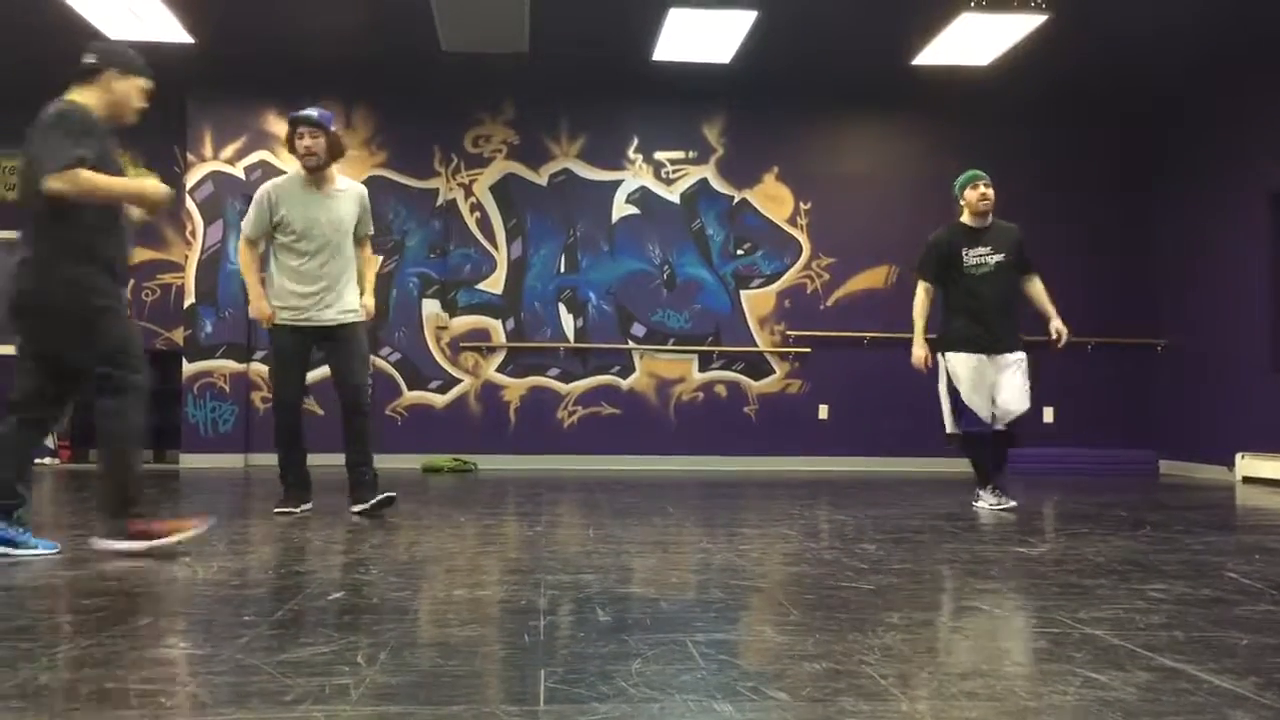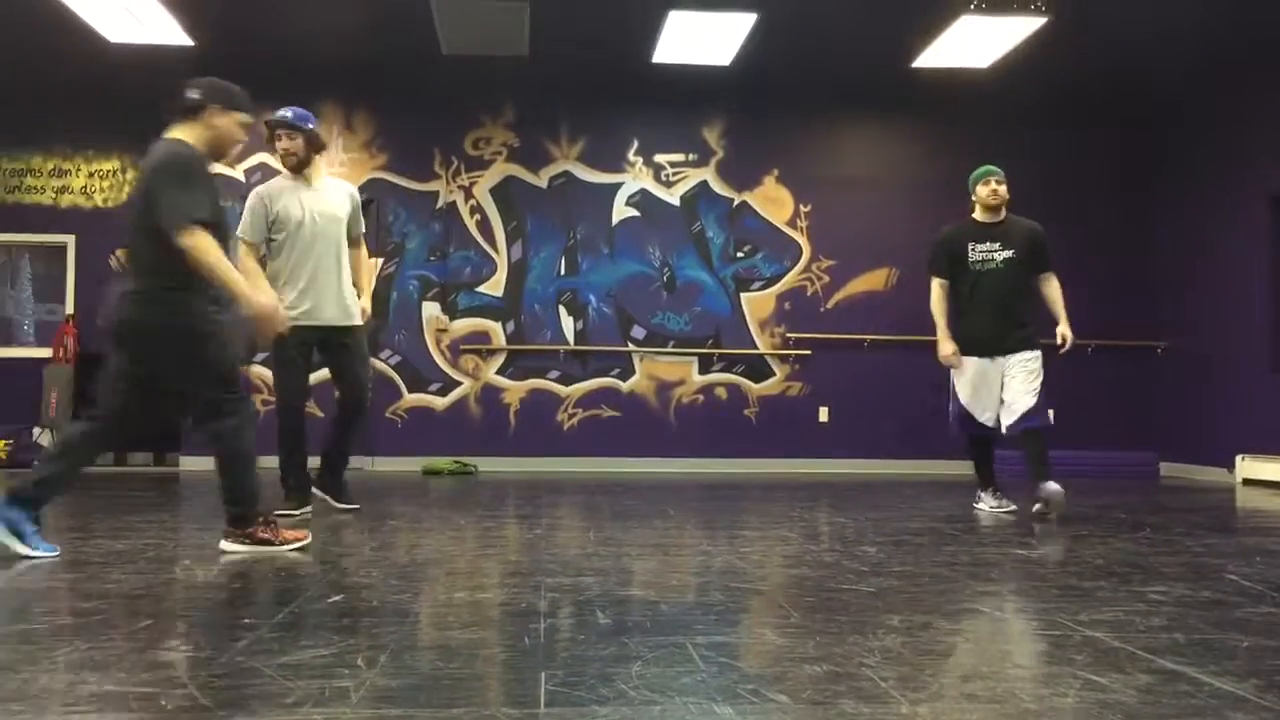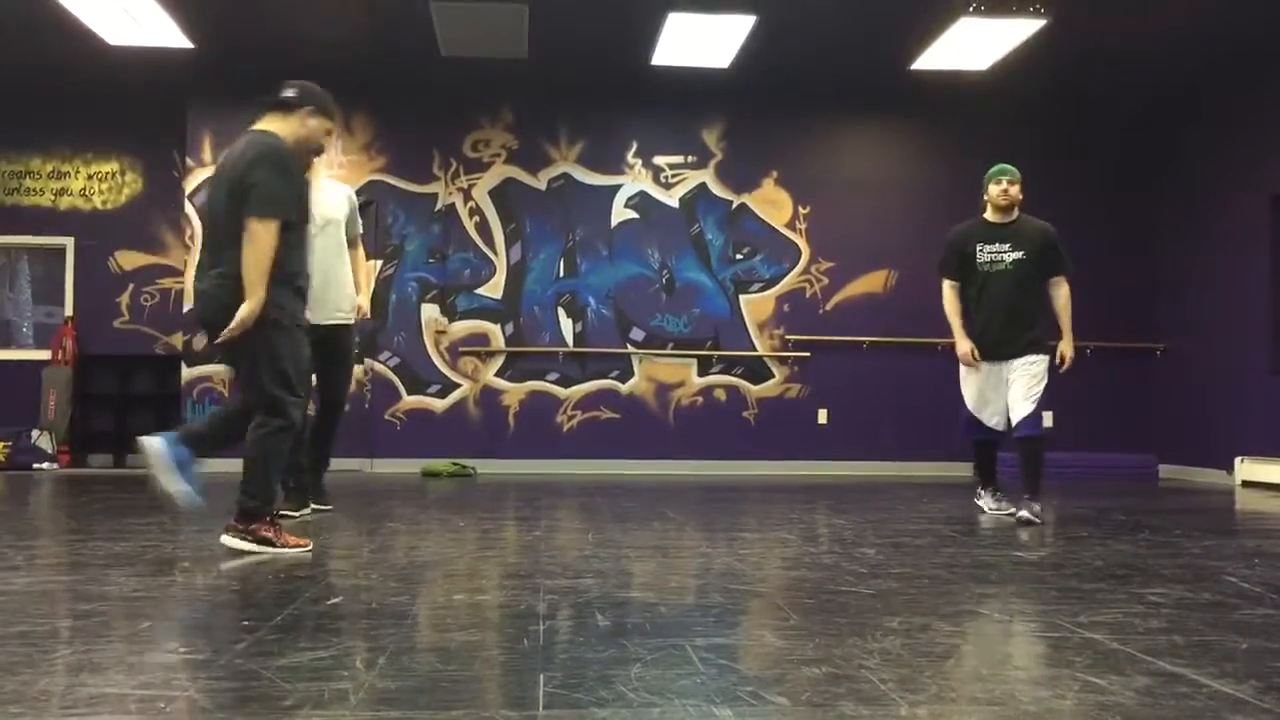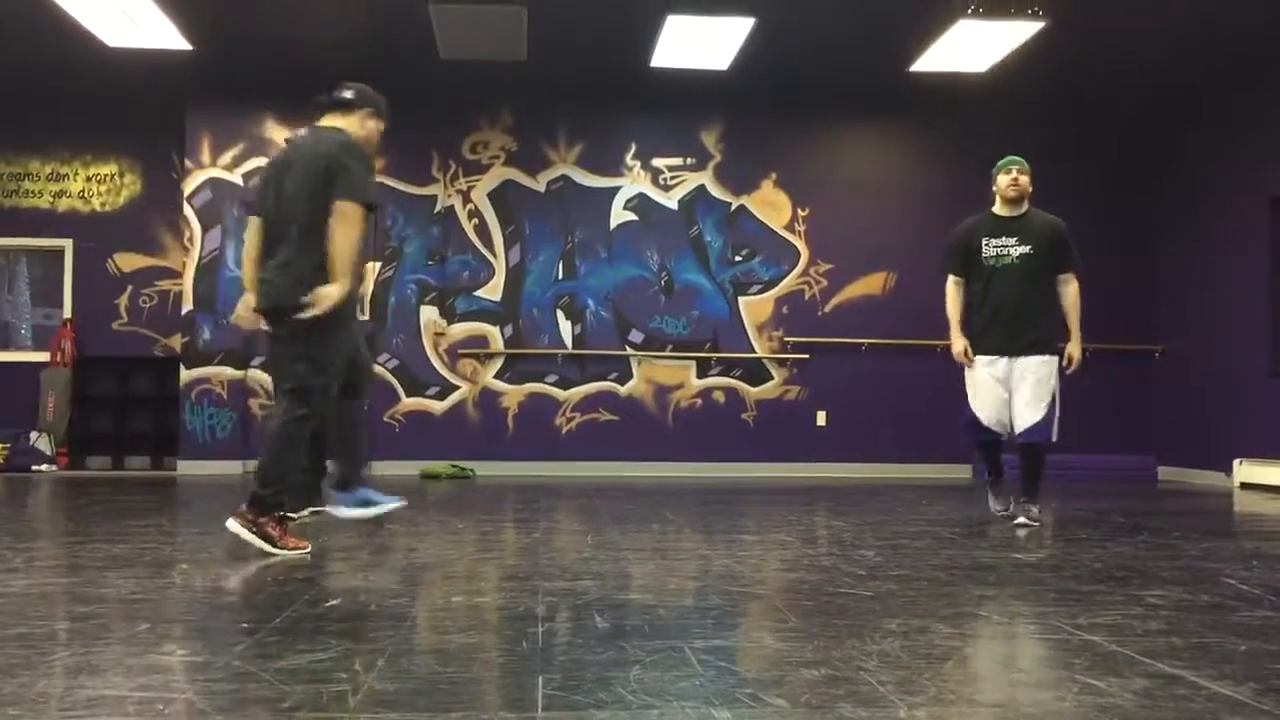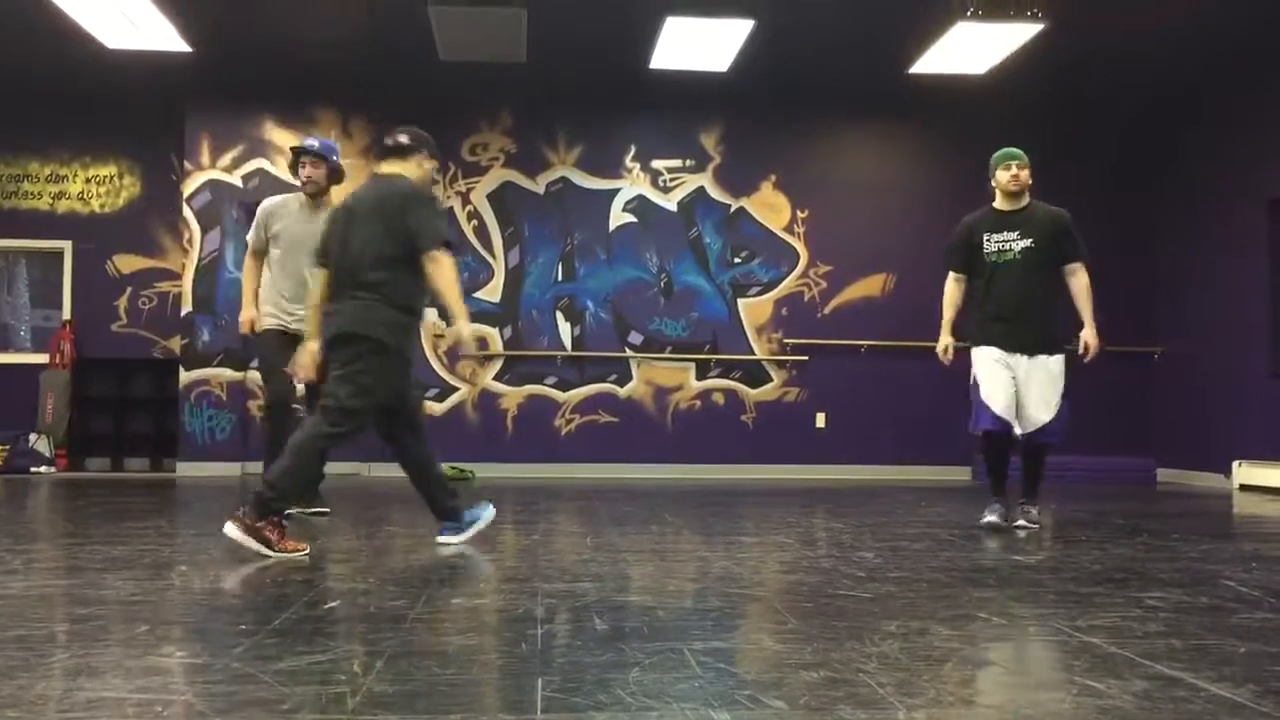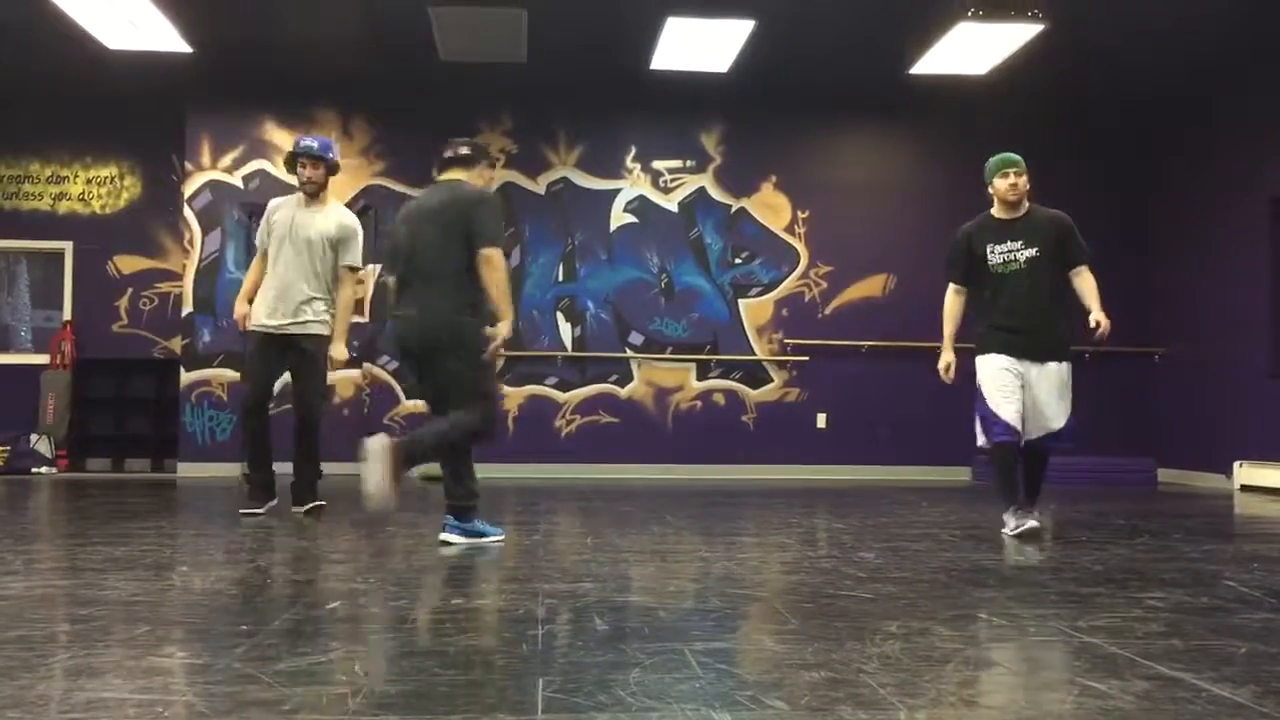
dt=0.2s
person 1, frame 1
left shoulder: (85, 124)
right shoulder: (69, 118)
right elbow: (61, 180)
left wrist: (133, 198)
right wrist: (135, 189)
left hip: (67, 285)
right hip: (75, 283)
right knee: (124, 385)
right ankle: (124, 520)
person 1, frame 2
left shoulder: (175, 160)
right shoulder: (181, 163)
right elbow: (192, 237)
left wrist: (249, 285)
right wrist: (246, 294)
left hip: (147, 315)
right hip: (177, 316)
left knee: (112, 418)
right knee: (229, 413)
right ankle: (246, 525)
person 1, frame 3
left shoulder: (240, 151)
right shoulder: (278, 153)
right elbow: (262, 226)
right wrist: (254, 298)
left hip: (222, 296)
right hip: (262, 304)
left knee: (259, 403)
right knee: (279, 409)
left ankle: (179, 447)
right ankle: (252, 521)
person 1, frame 4
left shoulder: (287, 153)
right shoulder: (349, 150)
left elbow: (258, 224)
right elbow: (347, 213)
left wrist: (251, 290)
right wrist: (341, 280)
left hip: (283, 292)
right hip: (319, 297)
left knee: (352, 382)
right knee: (304, 401)
left ankle: (350, 489)
right ankle: (260, 512)
person 1, frame 5
left shoulder: (348, 204)
right shoulder: (415, 197)
left elbow: (322, 275)
right elbow: (436, 258)
left wrist: (313, 339)
right wrist: (460, 318)
left hip: (346, 326)
right hip: (380, 329)
left knee: (403, 423)
right knee: (334, 421)
left ankle: (450, 515)
right ankle: (258, 516)
person 1, frame 6
left shoulder: (411, 210)
right shoulder: (479, 199)
left elbow: (396, 276)
right elbow: (489, 257)
right wrist: (505, 318)
left hip: (411, 329)
right hip: (453, 327)
left knee: (451, 416)
right knee: (478, 415)
left ankle: (461, 518)
right ankle: (393, 452)
person 2, frame 1
left shoulder: (356, 194)
right shoulder: (273, 193)
right elbow: (248, 246)
left wrist: (368, 292)
right wrist: (256, 296)
left hip: (343, 314)
right hip: (288, 317)
left knee: (356, 394)
right knee: (287, 403)
left ankle: (363, 487)
right ankle: (296, 489)
person 2, frame 2
left shoulder: (345, 193)
right shoulder: (266, 195)
left elbow: (357, 246)
right elbow: (247, 254)
left wrist: (364, 294)
left hip: (343, 316)
right hip: (291, 320)
left knee: (356, 397)
right knee: (291, 406)
left ankle: (331, 477)
right ankle: (295, 490)
person 2, frame 3
left shoulder: (342, 195)
left elbow: (355, 246)
left wrist: (362, 293)
left hip: (340, 317)
left knee: (334, 403)
left ankle: (313, 483)
right ankle: (295, 490)
person 2, frame 4
left shoulder: (345, 208)
right shoulder: (275, 204)
right elbow: (253, 256)
left wrist: (353, 302)
right wrist: (260, 305)
left hip: (329, 324)
right hip: (282, 322)
left knee: (326, 406)
right knee: (292, 403)
left ankle: (310, 488)
right ankle: (288, 492)
person 2, frame 5
right shoulder: (272, 209)
right elbow: (253, 257)
right wrist: (249, 305)
right hip: (273, 326)
right knee: (279, 402)
left ankle: (307, 490)
person 2, frame 6
left shoulder: (345, 222)
right shoulder: (276, 208)
left elbow: (347, 284)
left wrist: (340, 340)
right wrist: (243, 300)
left hip: (312, 330)
right hip: (264, 325)
left knee: (308, 411)
right knee: (254, 403)
left ankle: (306, 491)
right ankle: (260, 489)
person 3, frame 1
left shoulder: (1011, 235)
right shoulder: (943, 240)
left elbow: (1029, 279)
right elbow: (924, 291)
left wrist: (1053, 316)
right wrist: (919, 340)
left hip: (1008, 344)
right hip: (962, 344)
left knee: (1015, 414)
right knee: (974, 417)
left ankle: (994, 472)
right ankle: (986, 488)
person 3, frame 2
left shoulder: (1029, 232)
right shoulder: (953, 237)
left elbow: (1047, 279)
right elbow: (939, 288)
left wrist: (1062, 321)
right wrist: (943, 336)
left hip: (1020, 344)
right hip: (972, 346)
left knee: (1029, 415)
right knee: (978, 420)
left ankle: (1043, 486)
right ankle: (986, 490)
person 3, frame 3
left shoulder: (1042, 234)
right shoulder: (963, 236)
left elbow: (1058, 286)
right elbow: (950, 289)
left wrist: (1066, 336)
right wrist: (960, 336)
left hip: (1029, 347)
right hip: (981, 348)
left knee: (1028, 422)
right knee: (984, 424)
left ankle: (1031, 500)
right ankle: (987, 489)
person 3, frame 4
left shoulder: (1051, 228)
right shoulder: (970, 230)
left elbow: (1067, 283)
right elbow: (955, 283)
left wrist: (1074, 337)
right wrist: (956, 333)
left hip: (1037, 346)
right hip: (986, 346)
left knee: (1033, 427)
right knee: (986, 424)
left ankle: (1029, 502)
right ankle: (996, 480)
person 3, frame 5
left shoulder: (1054, 220)
right shoulder: (972, 227)
left elbow: (1075, 271)
right elbow: (956, 280)
left wrist: (1089, 323)
right wrist: (945, 330)
left hip: (1042, 343)
right hip: (991, 342)
left knee: (1038, 427)
right knee: (993, 422)
left ankle: (1029, 503)
right ankle: (998, 501)
person 3, frame 6
left shoulder: (1056, 224)
right shoulder: (972, 234)
left elbow: (1080, 273)
right elbow: (956, 292)
left wrist: (1095, 310)
right wrist: (947, 347)
left hip: (1049, 349)
right hip: (997, 349)
left knee: (1042, 432)
right knee: (1002, 429)
left ankle: (1030, 503)
right ankle: (1013, 510)
